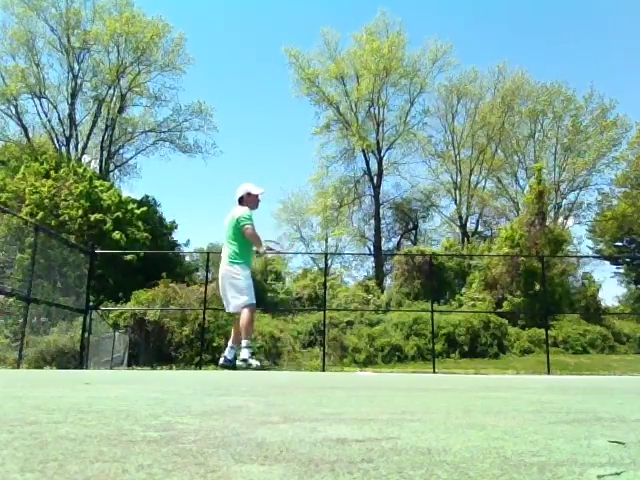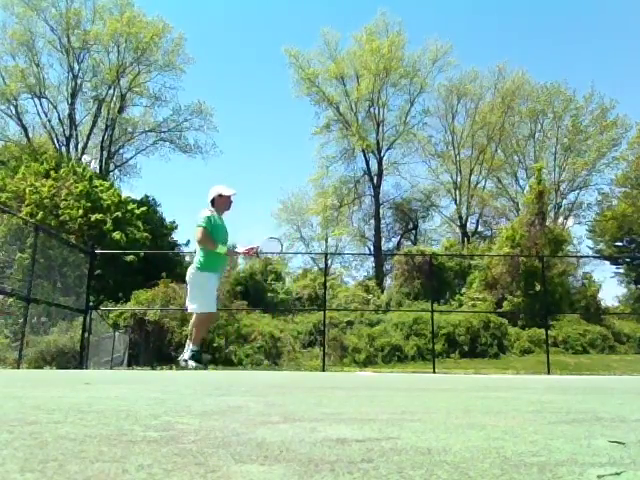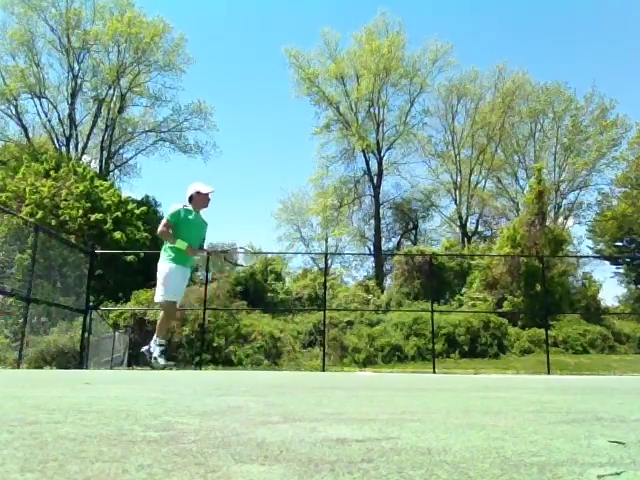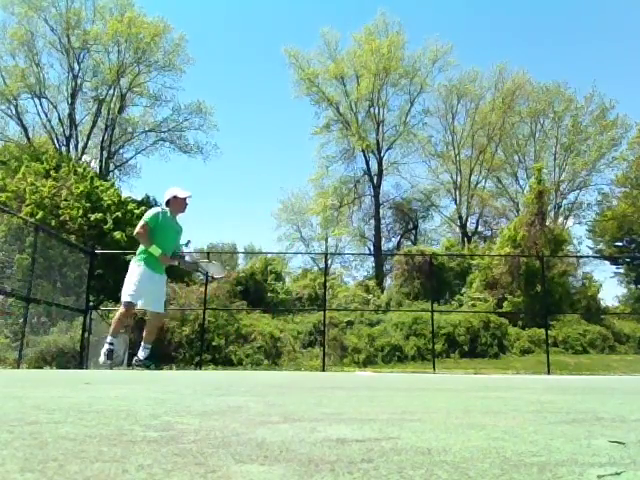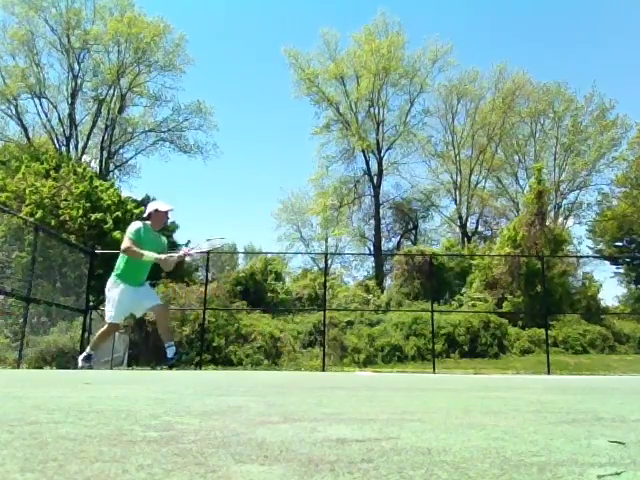
dt=0.3s
person 1, frame 1
left shoulder: (234, 215)
right shoulder: (243, 212)
right elbow: (253, 237)
left wrist: (253, 249)
right wrist: (260, 249)
left hip: (230, 268)
right hip: (236, 268)
left knee: (242, 312)
right knee: (247, 308)
left ankle: (229, 356)
right ankle: (246, 354)
person 1, frame 2
left shoulder: (220, 222)
right shoulder: (207, 215)
right elbow: (201, 238)
left wrist: (241, 252)
right wrist: (226, 250)
left hip: (212, 273)
right hip: (203, 272)
left knee: (204, 315)
right knee: (207, 315)
left ankle: (191, 352)
right ankle: (190, 355)
person 1, frame 3
left shoulder: (202, 223)
right shoulder: (179, 210)
left elbow: (198, 248)
right elbow: (162, 231)
left wrist: (209, 252)
right wrist: (185, 247)
left hip: (185, 268)
right hip: (170, 264)
left knee: (169, 309)
right knee: (169, 306)
left ankle: (152, 348)
right ankle: (158, 350)
person 1, frame 4
left shoulder: (177, 227)
right shoulder: (157, 213)
right elbow: (139, 232)
left wrist: (180, 260)
right wrist: (158, 253)
left hip: (158, 274)
right hip: (142, 267)
left knee: (156, 316)
right knee: (128, 307)
left ankle: (141, 356)
right ankle: (109, 348)
person 1, frame 5
left shoulder: (161, 240)
right shoulder: (137, 227)
left elbow: (166, 267)
right elbow: (126, 248)
left wrist: (178, 257)
right wrist: (155, 257)
left hip: (140, 285)
right hip: (121, 284)
left knee: (162, 310)
right knee: (112, 326)
left ankle: (171, 355)
right ankle: (86, 355)
